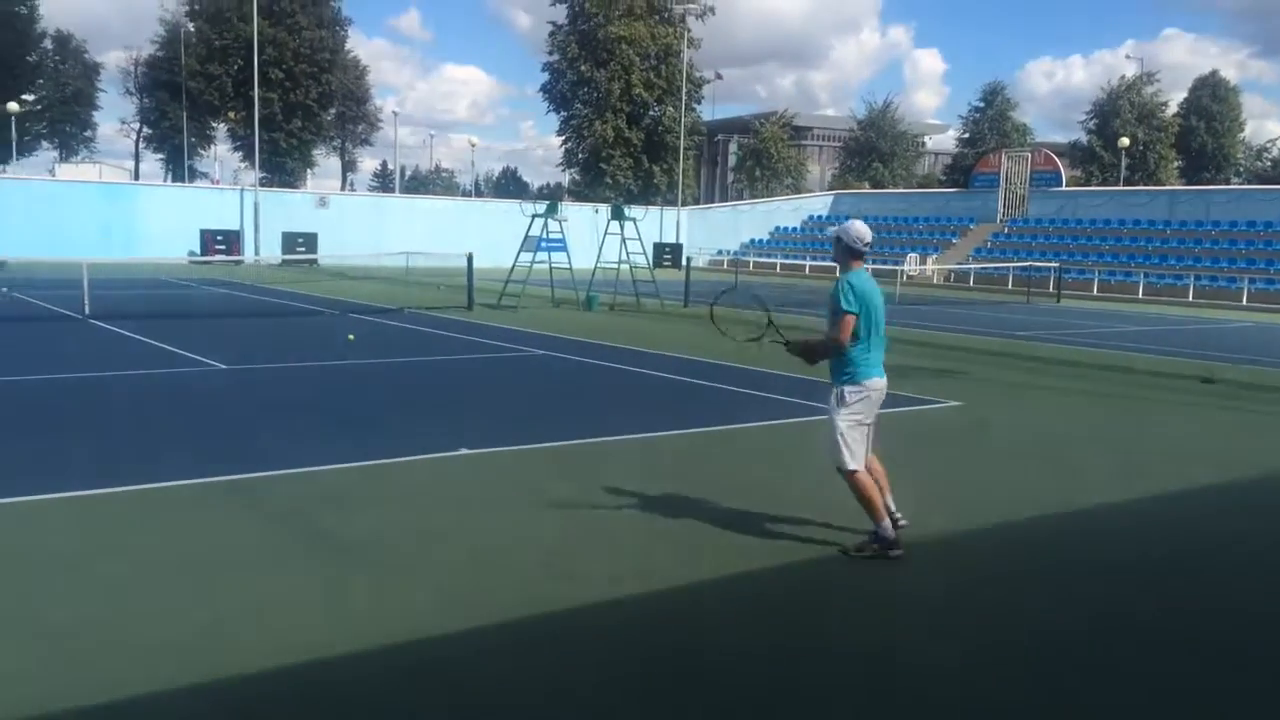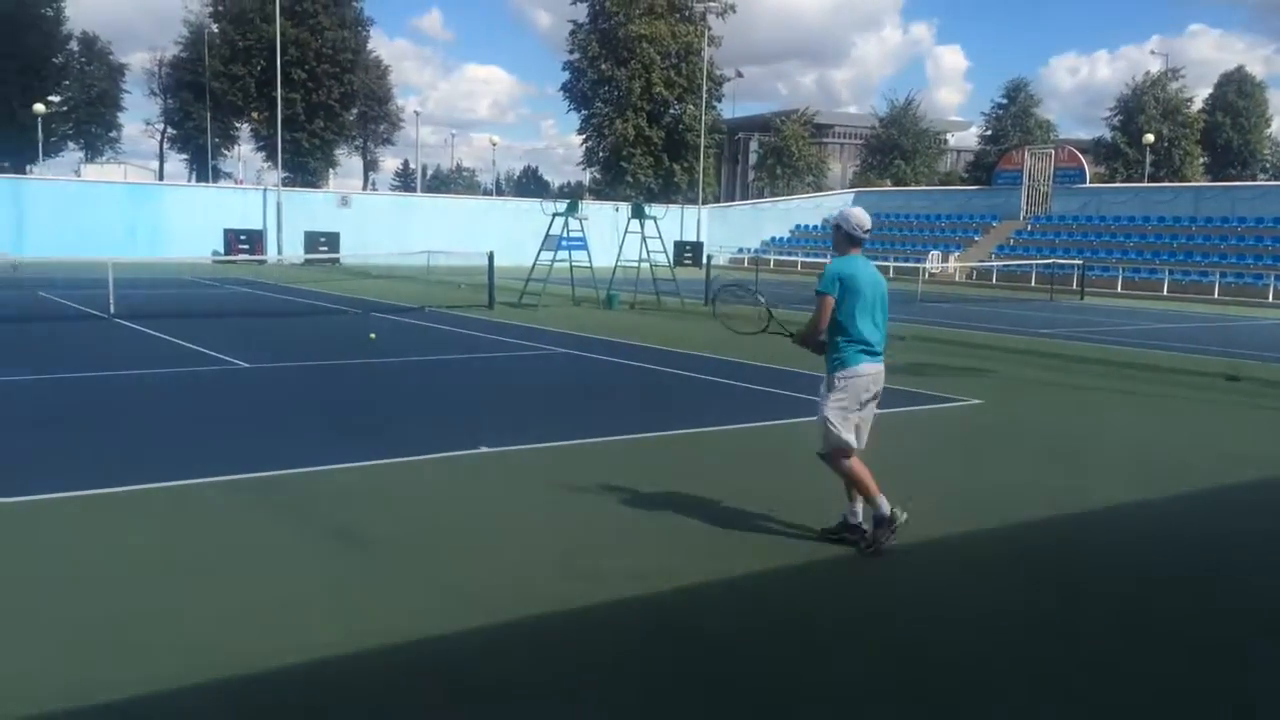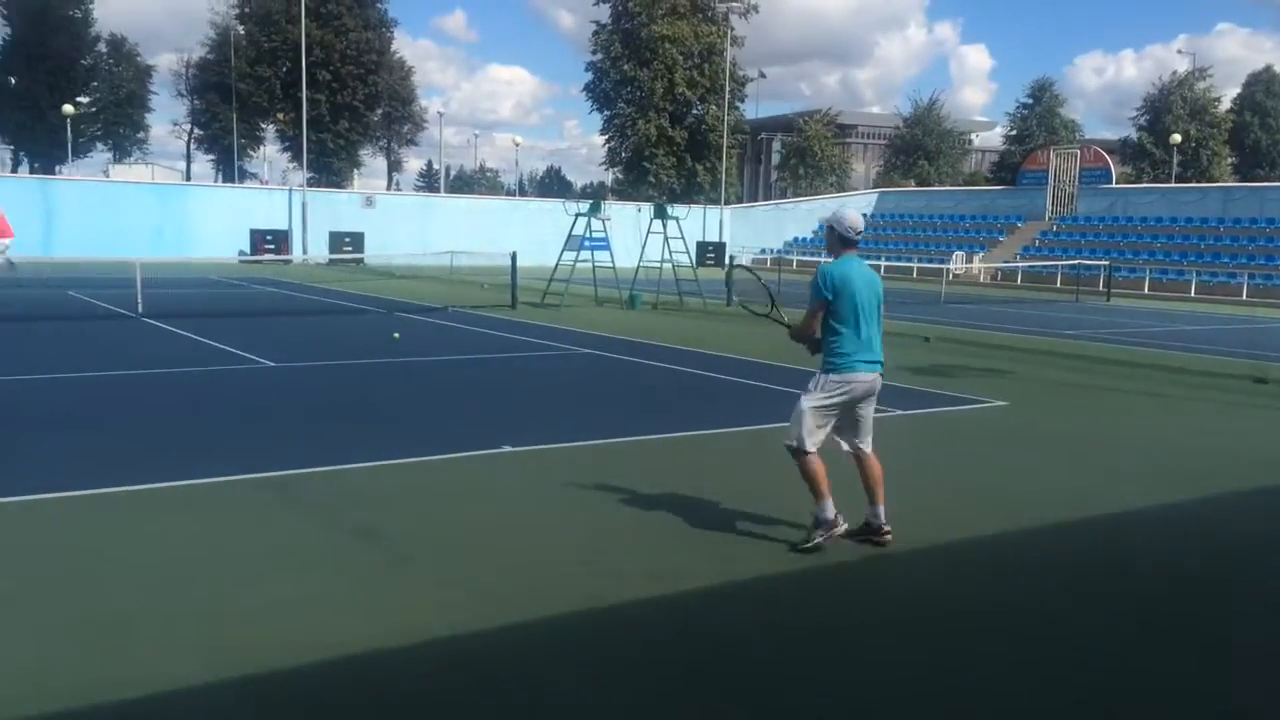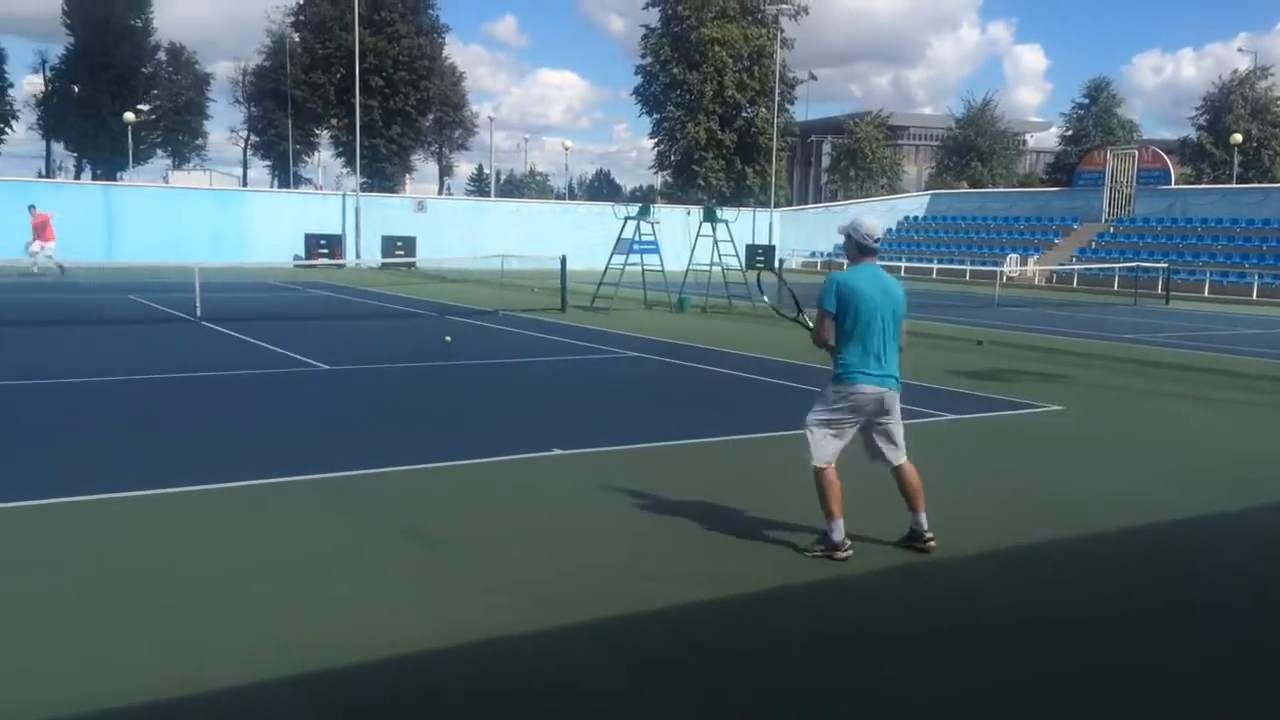
dt=0.2s
person 1, frame 1
left shoulder: (848, 283)
right shoulder: (868, 282)
left elbow: (841, 339)
left wrist: (808, 346)
right wrist: (818, 350)
left hip: (854, 385)
right hip: (873, 379)
left knee: (848, 466)
right knee: (862, 455)
left ankle: (886, 537)
right ankle: (891, 514)
person 1, frame 2
left shoulder: (836, 268)
right shoulder: (875, 274)
left elbow: (820, 323)
left wrist: (803, 338)
right wrist: (826, 342)
left hip: (848, 371)
right hip: (874, 367)
left knee: (838, 453)
right knee: (851, 448)
left ankle: (884, 513)
right ankle: (854, 522)
person 1, frame 3
left shoulder: (828, 271)
right shoulder: (872, 276)
left elbow: (811, 327)
left wrist: (797, 334)
left hip: (840, 373)
right hip: (871, 372)
left knee: (801, 445)
right knee: (863, 449)
left ankle: (828, 517)
right ankle: (878, 523)
person 1, frame 4
left shoulder: (839, 280)
right shoulder: (895, 287)
left elbow: (822, 337)
right elbow: (898, 341)
left wrist: (832, 344)
left hip: (850, 385)
right hip: (888, 385)
left knee: (822, 460)
right knee: (898, 460)
left ankle: (837, 538)
right ankle: (921, 531)
